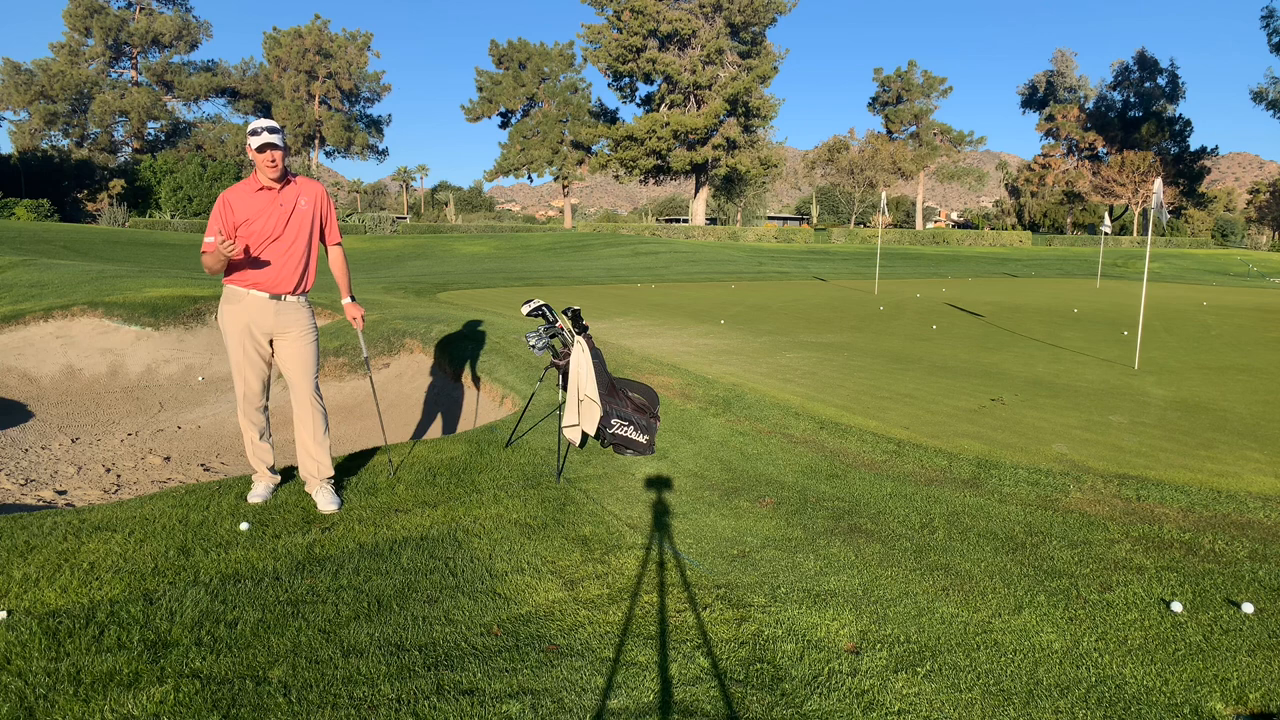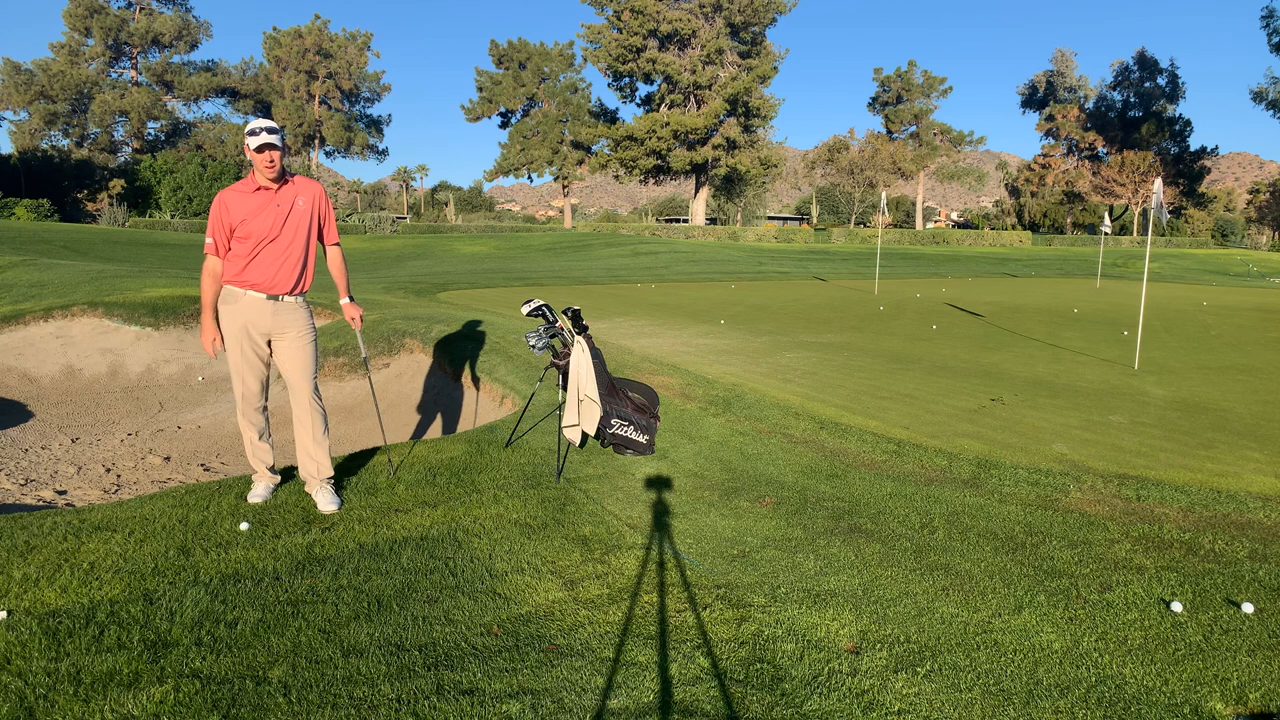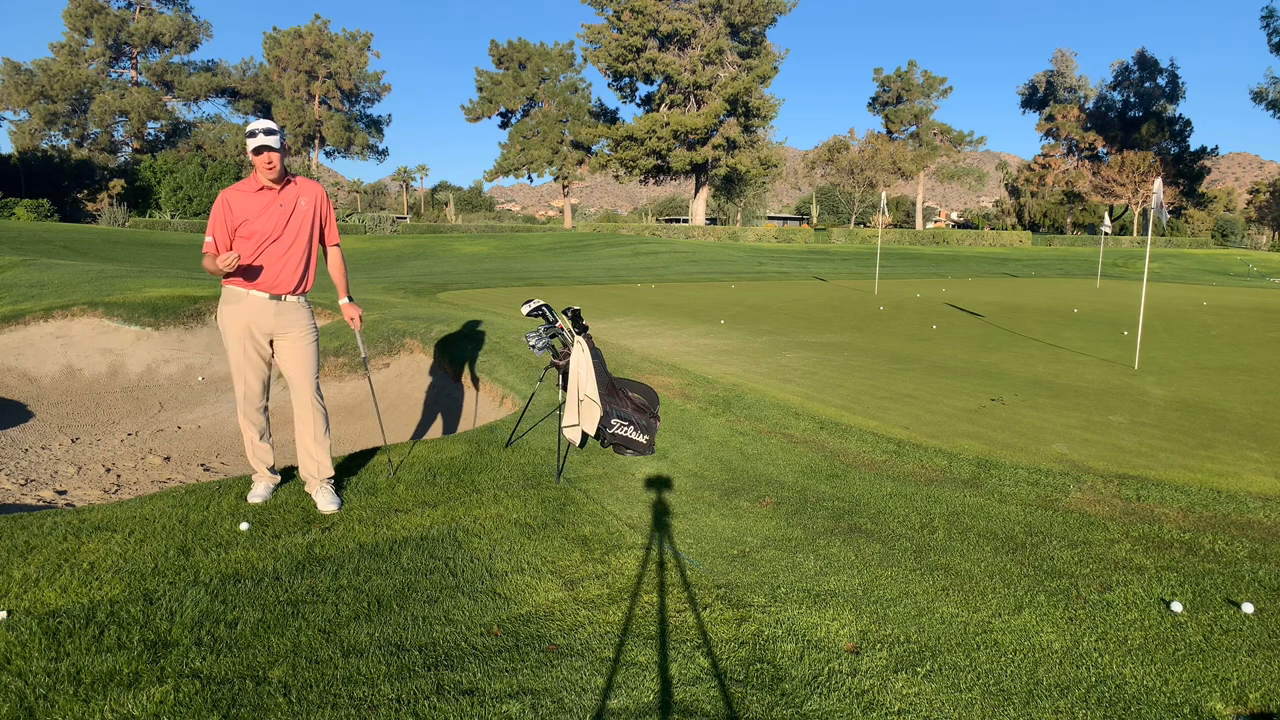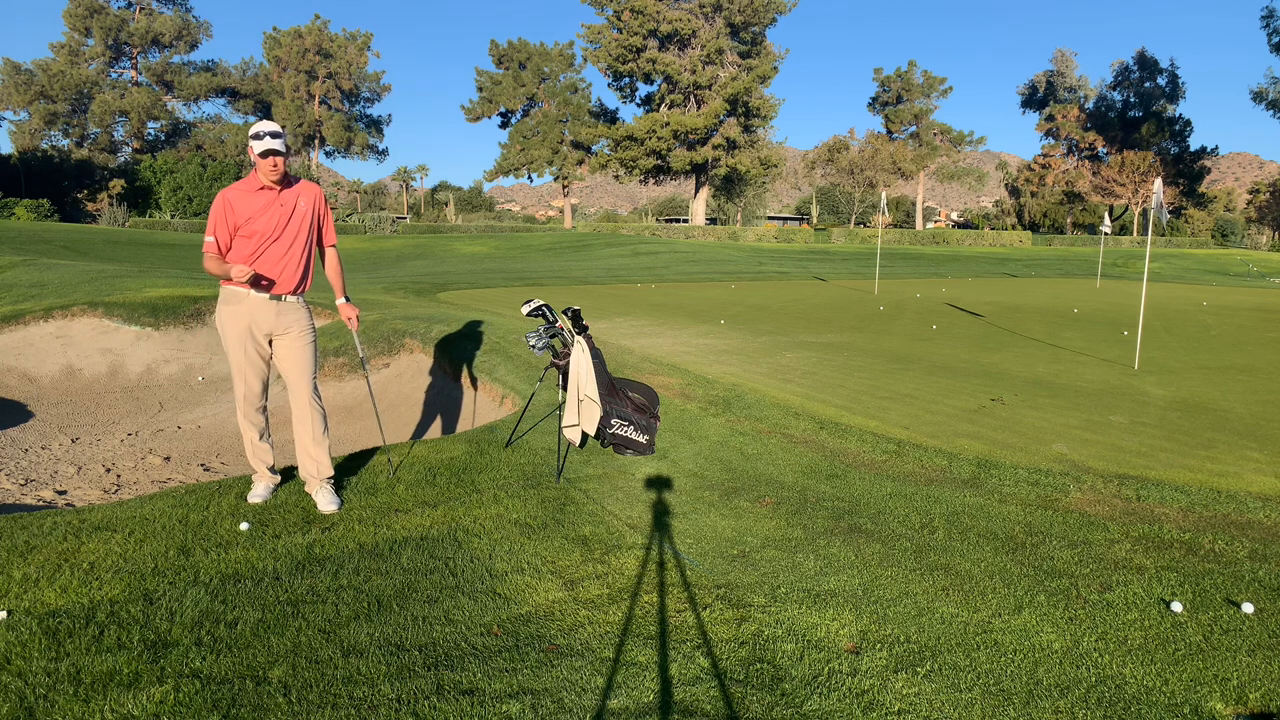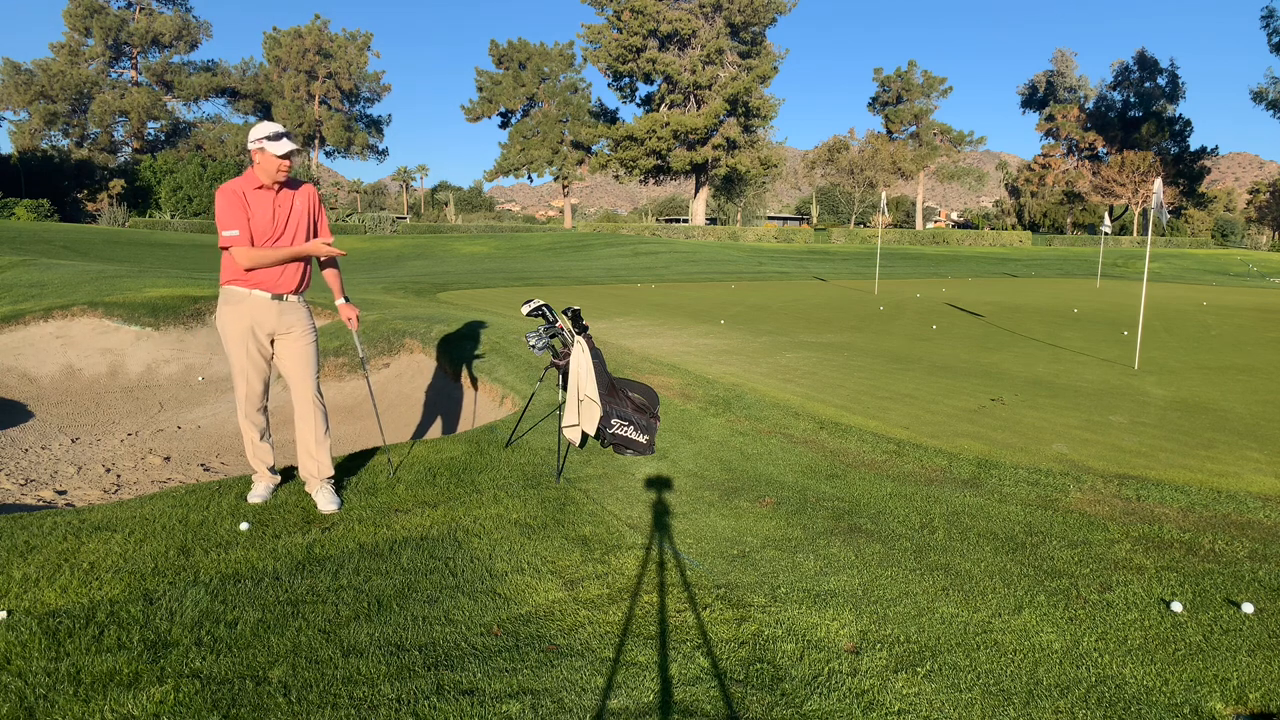
dt=1s
person 1, frame 1
left shoulder: (314, 193)
right shoulder: (230, 199)
left elbow: (333, 246)
right elbow: (209, 264)
left wrist: (347, 298)
right wrist: (220, 254)
left hip: (295, 308)
right hip: (244, 306)
left knee: (307, 393)
right knee: (251, 397)
left ankle: (319, 480)
right ankle: (264, 474)
person 1, frame 2
left shoulder: (312, 192)
right shoulder: (227, 199)
left elbow: (331, 247)
right elbow: (213, 263)
left wrist: (346, 299)
right wrist: (207, 321)
left hip: (292, 310)
right hip: (242, 307)
left knee: (306, 394)
right knee: (250, 398)
left ankle: (319, 480)
right ankle: (264, 475)
person 1, frame 3
left shoulder: (313, 193)
right shoulder: (230, 198)
left elbow: (331, 248)
right elbow: (209, 258)
left wrist: (345, 299)
right wrist: (220, 264)
left hip: (294, 309)
right hip: (243, 307)
left knee: (308, 393)
right knee: (250, 398)
left ankle: (319, 480)
right ankle: (264, 474)
person 1, frame 4
left shoulder: (311, 194)
right shoulder: (230, 198)
left elbow: (327, 249)
right elbow: (210, 258)
left wrist: (341, 299)
right wrist: (231, 270)
left hip: (293, 309)
right hip: (242, 307)
left knee: (306, 393)
right knee: (250, 397)
left ankle: (319, 480)
right ankle: (264, 475)
person 1, frame 5
left shoulder: (306, 193)
right shoulder: (231, 193)
left elbow: (324, 250)
right elbow: (245, 257)
left wrist: (341, 300)
right wrist: (305, 250)
left hip: (293, 308)
right hip: (244, 307)
left knee: (307, 391)
right knee: (251, 397)
left ankle: (319, 480)
right ankle: (264, 474)
